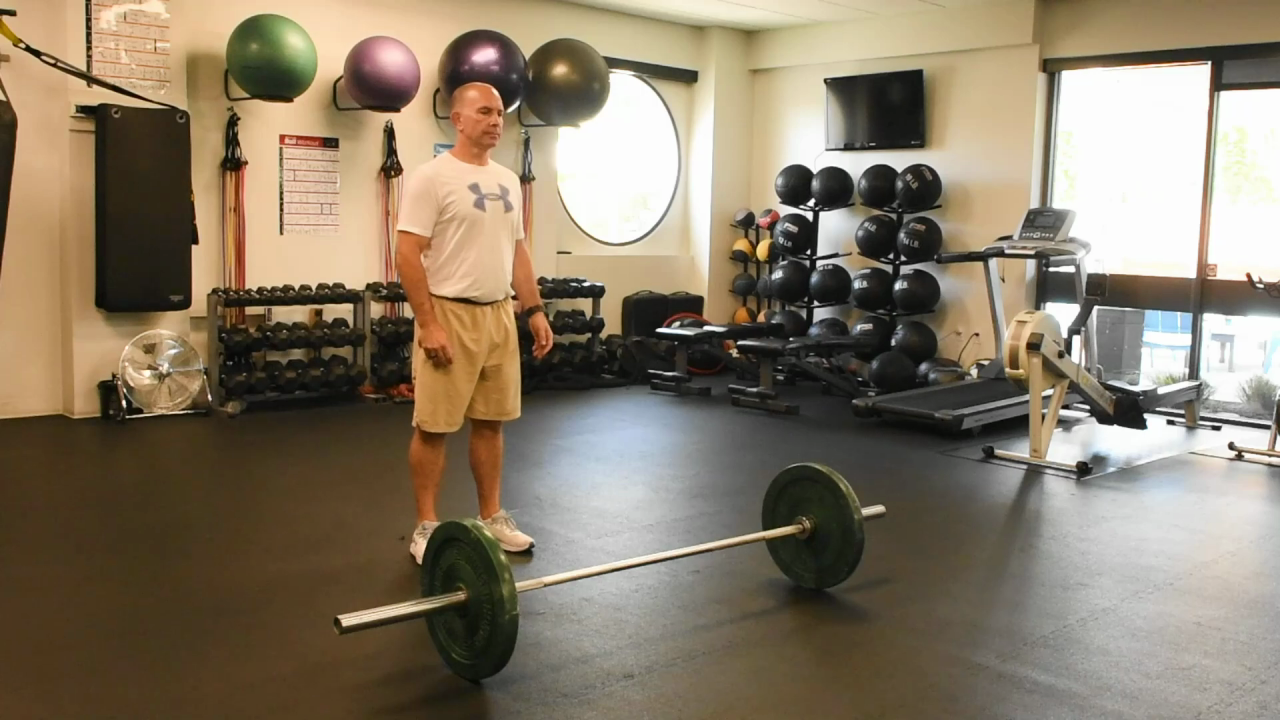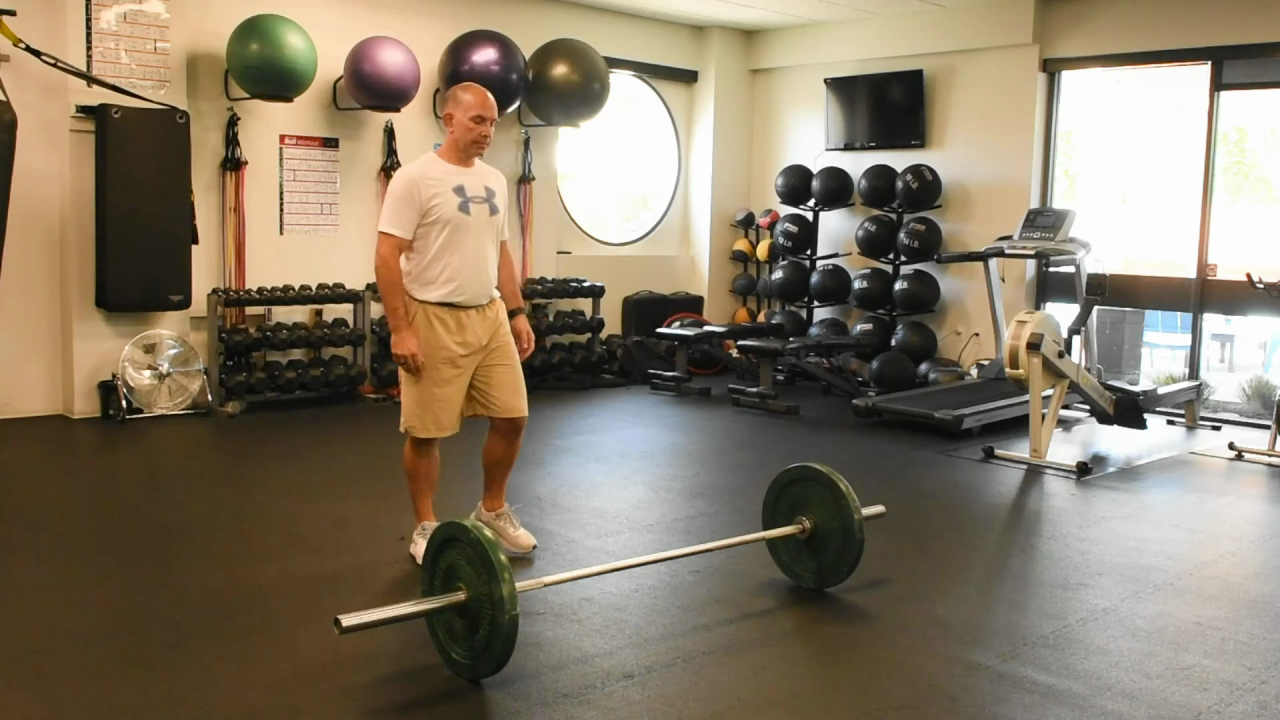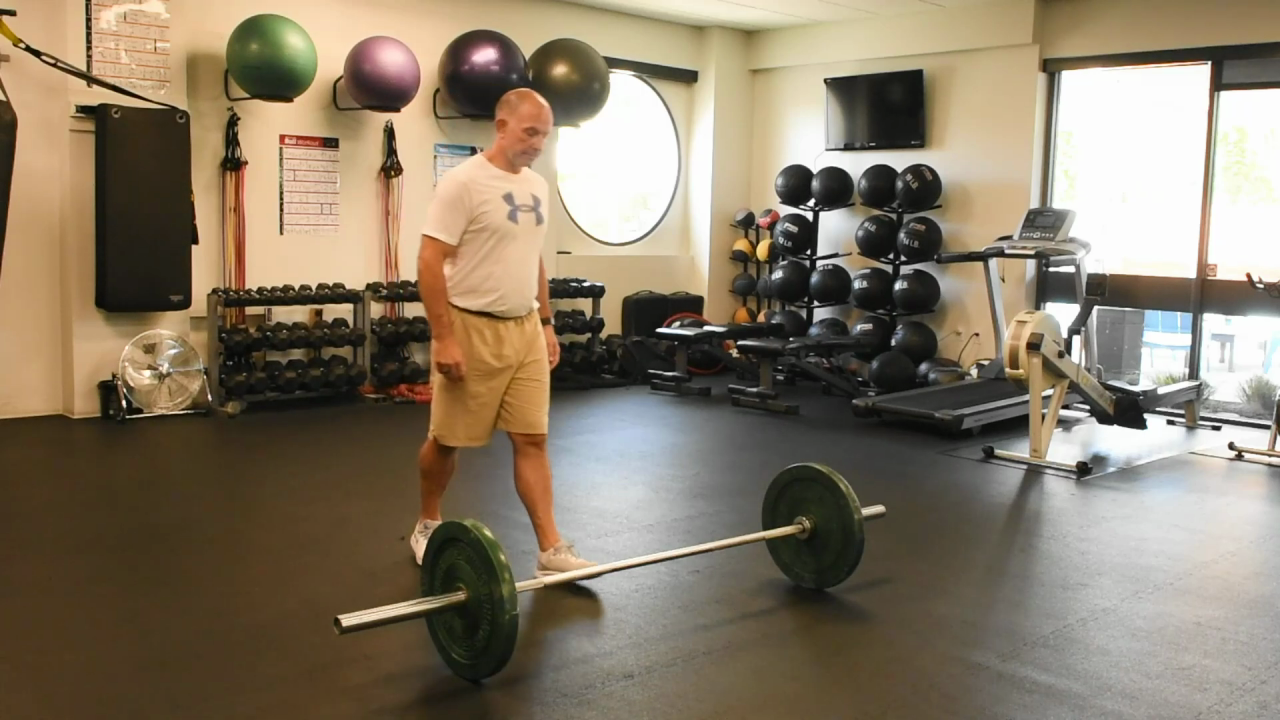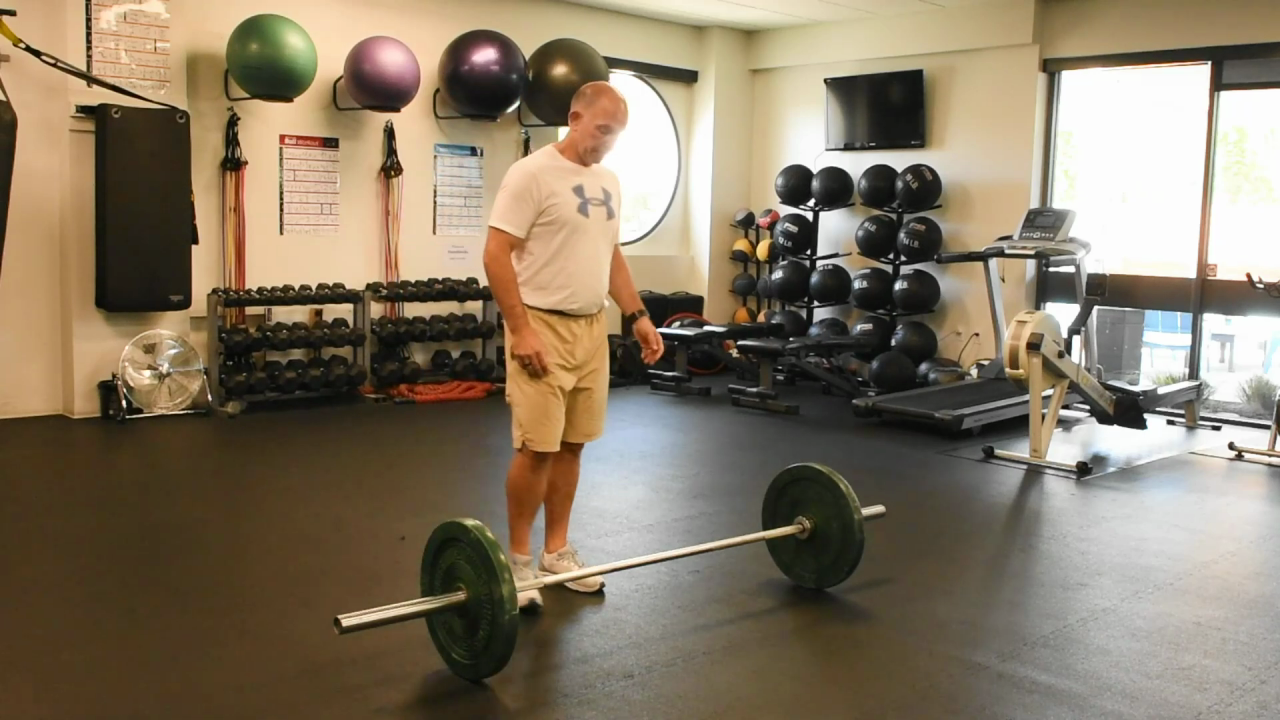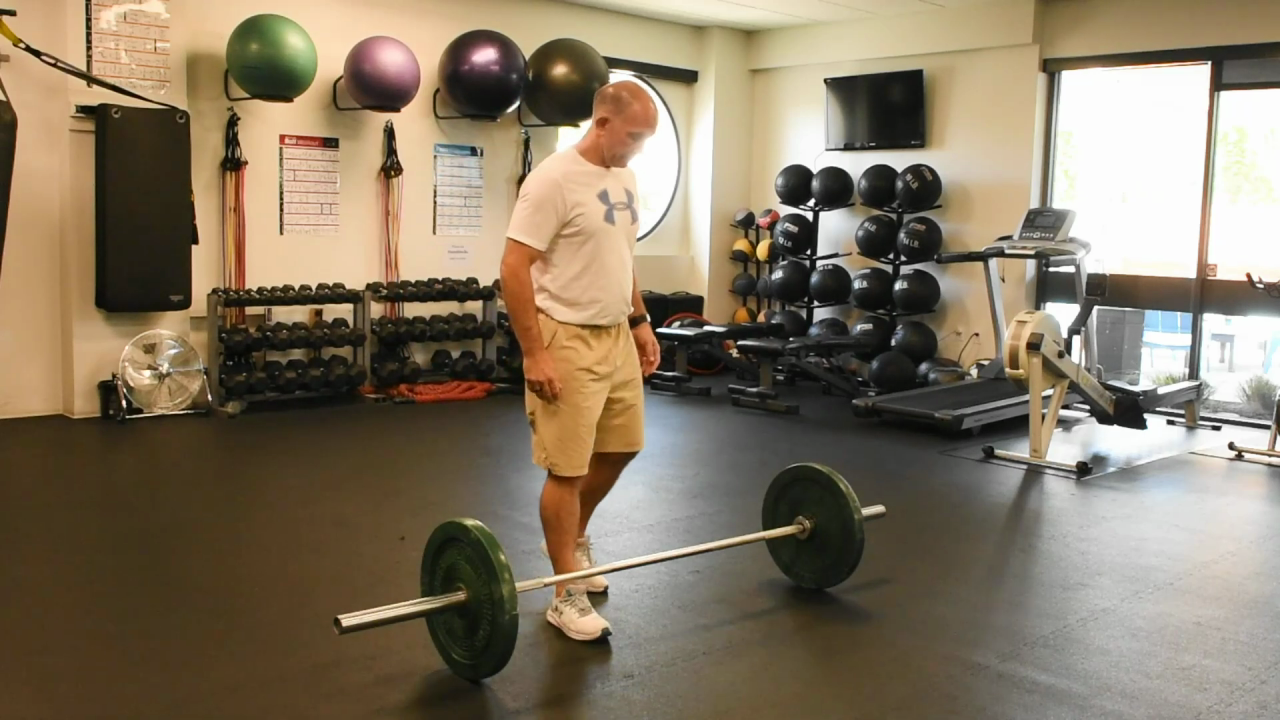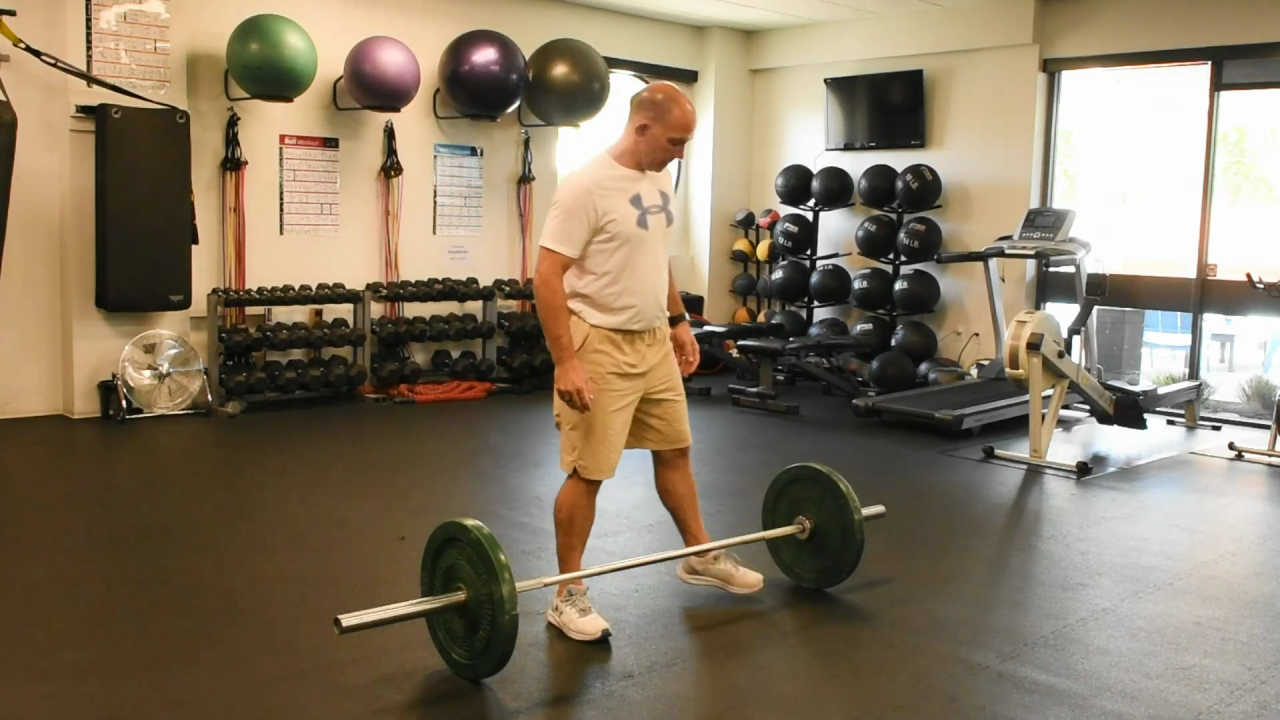
dt=0.5s
person 1, frame 1
left shoulder: (507, 180)
right shoulder: (432, 177)
left elbow: (517, 252)
right elbow: (408, 255)
left wrist: (535, 311)
right wrist: (429, 324)
left hip: (498, 314)
right hip: (450, 314)
left knee: (490, 422)
right knee: (433, 426)
left ankle: (492, 518)
right ankle: (426, 526)
person 1, frame 2
left shoulder: (494, 180)
right shoulder: (416, 178)
right elbow: (387, 258)
left wrist: (518, 313)
right wrist: (401, 329)
left hip: (489, 317)
right hip: (434, 320)
left knee: (511, 418)
right knee: (425, 432)
left ankle: (494, 510)
right ankle: (426, 527)
person 1, frame 3
left shoulder: (537, 186)
right shoulder: (463, 182)
right elbow: (430, 263)
left wrist: (545, 323)
right wrist: (443, 337)
left hip: (522, 330)
right hip: (472, 330)
left knee: (533, 440)
right knee: (447, 439)
left ankle: (551, 548)
right ankle: (427, 526)
person 1, frame 4
left shoulder: (608, 181)
right shoulder: (532, 174)
right elbow: (497, 254)
left wrist: (638, 317)
right wrist: (521, 329)
left hip: (591, 328)
right hip: (542, 327)
left knee: (570, 444)
right knee: (537, 447)
left ankle: (558, 551)
right ankle: (518, 560)
person 1, frame 5
left shoulder: (624, 180)
right shoulder: (554, 180)
right elbow: (514, 267)
left wrist: (640, 321)
right wrist: (535, 352)
left hip: (615, 337)
right hip: (567, 340)
left knee: (621, 449)
right knee: (566, 468)
left ankle: (573, 540)
right ankle: (567, 594)
person 1, frame 6
left shoulder: (659, 181)
right shoulder: (586, 187)
right elbow: (547, 274)
left wrist: (677, 323)
right wrist: (565, 360)
left hip: (652, 342)
right hip: (600, 346)
left knee: (675, 449)
right knee: (587, 471)
left ankle: (701, 556)
right ankle: (567, 595)
